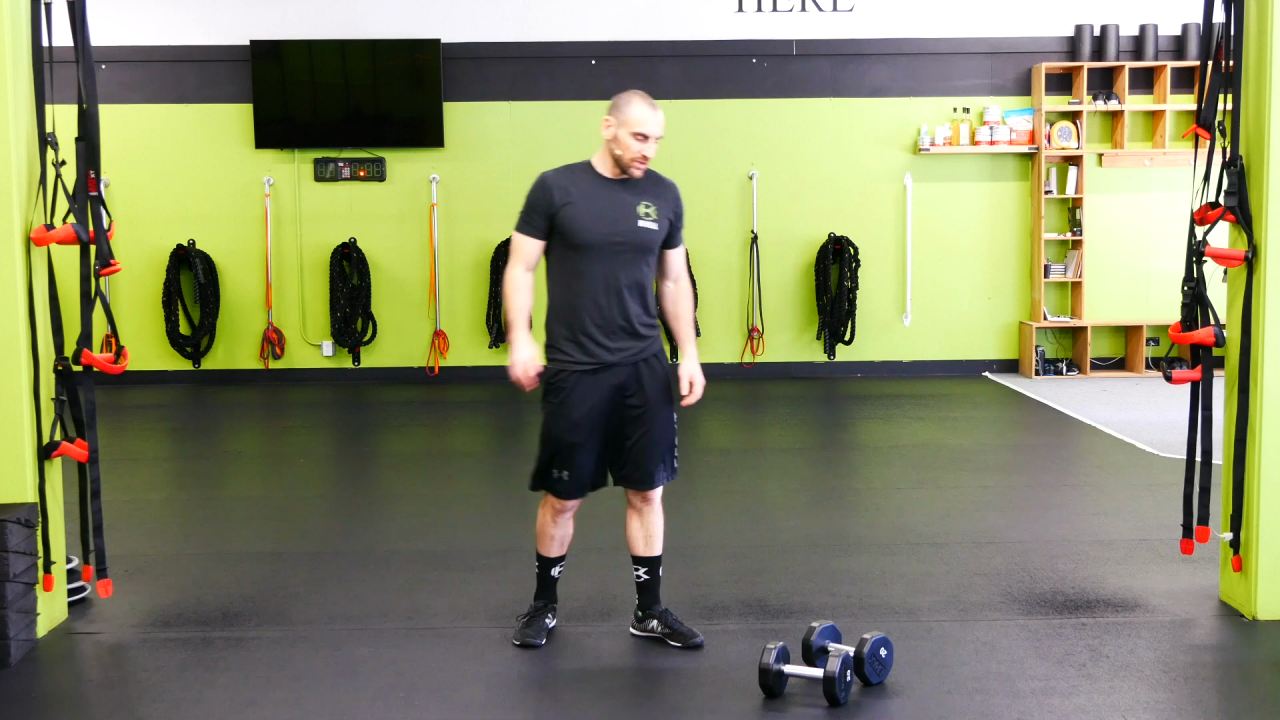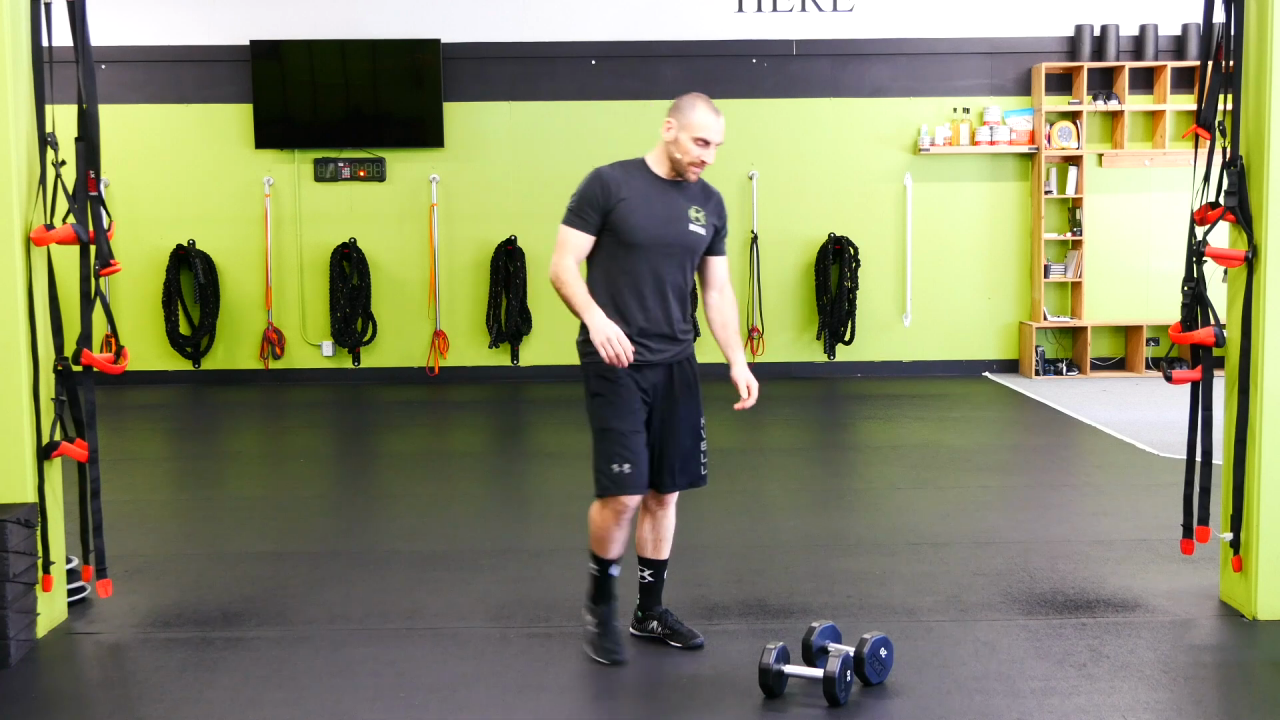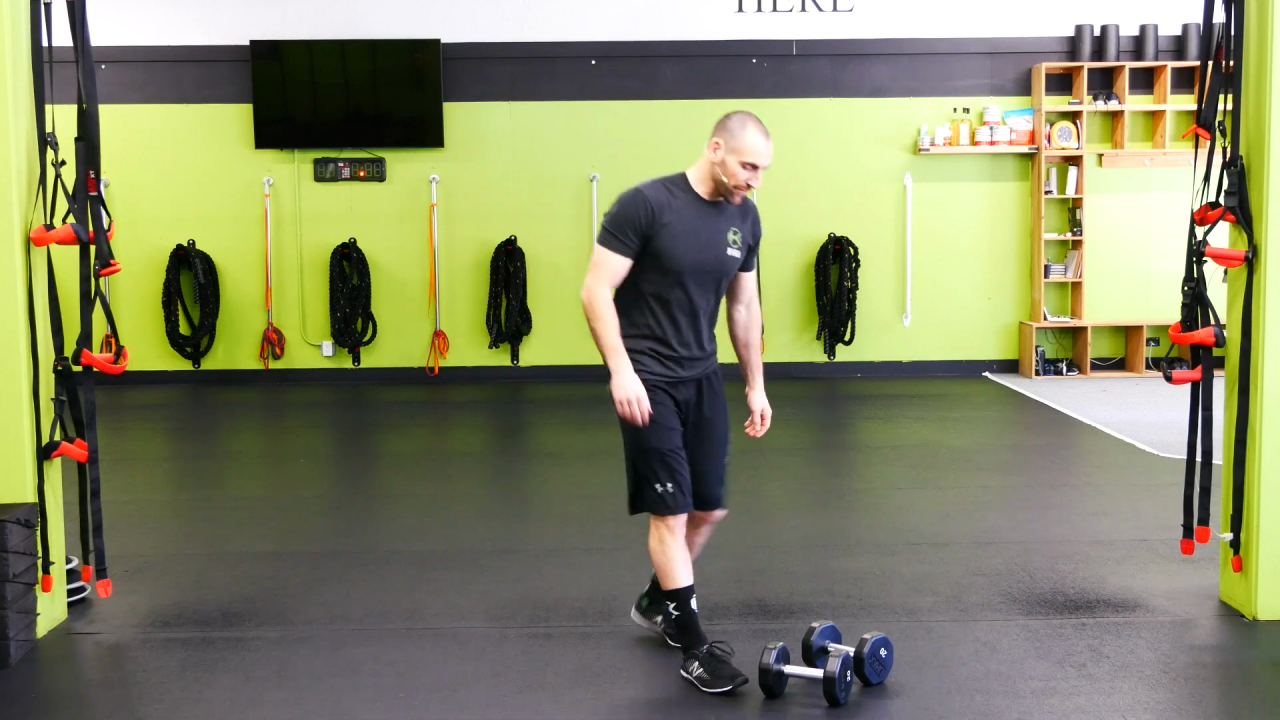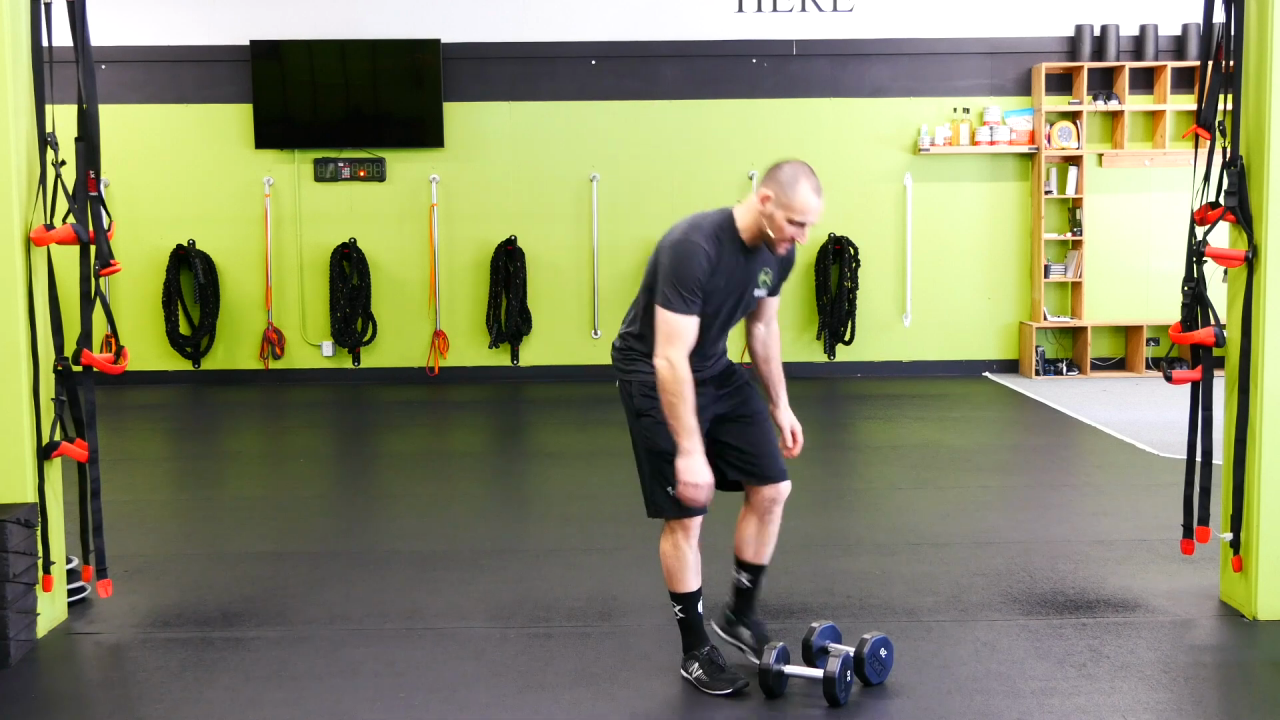
dt=0.3s
person 1, frame 1
left shoulder: (664, 196)
right shoulder: (555, 189)
left elbow: (674, 281)
right elbow: (519, 269)
left wrist: (690, 357)
right wrist: (520, 337)
left hip: (644, 365)
right hip: (576, 369)
left knee: (647, 490)
right knee: (562, 496)
left ankle: (650, 609)
right ankle: (544, 603)
person 1, frame 2
left shoulder: (709, 204)
right shoulder: (608, 184)
left elbow: (717, 290)
right elbow: (562, 264)
left wrist: (738, 361)
right wrist: (597, 320)
left hip: (676, 363)
right hip: (617, 363)
left knee: (665, 493)
right knee: (621, 493)
left ankle: (650, 609)
right ankle: (600, 603)
person 1, frame 3
left shoulder: (746, 219)
right shoulder: (646, 204)
left elbow: (744, 306)
right elbow: (596, 291)
left wrist: (756, 385)
right wrist: (621, 370)
left hip: (702, 376)
right hip: (647, 381)
left knee: (708, 508)
right knee: (672, 512)
left ankle: (655, 602)
right ankle: (692, 645)
person 1, frame 4
left shoulder: (778, 251)
right shoulder: (694, 246)
left elbow: (761, 325)
right elbow: (668, 360)
left wrist: (780, 405)
right wrist: (688, 451)
left hip: (714, 371)
right hip: (654, 373)
left knee: (771, 486)
right knee: (685, 513)
left ankle: (742, 615)
right ankle: (696, 650)
